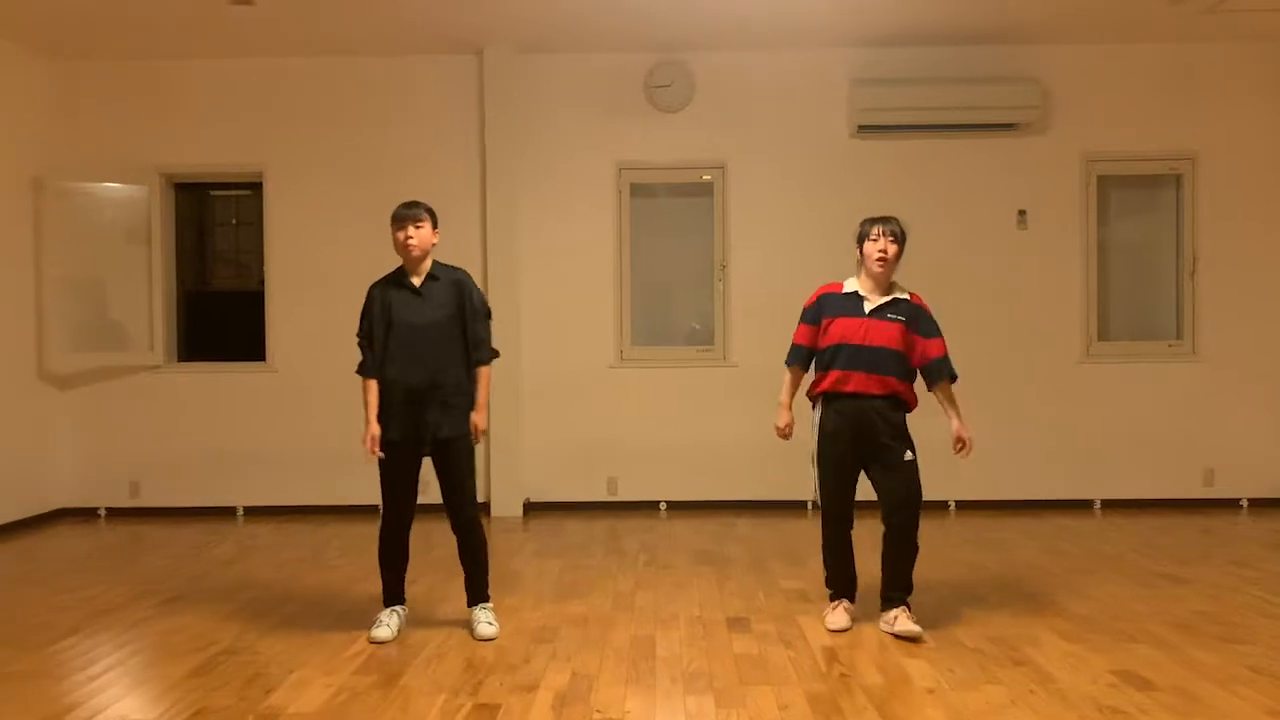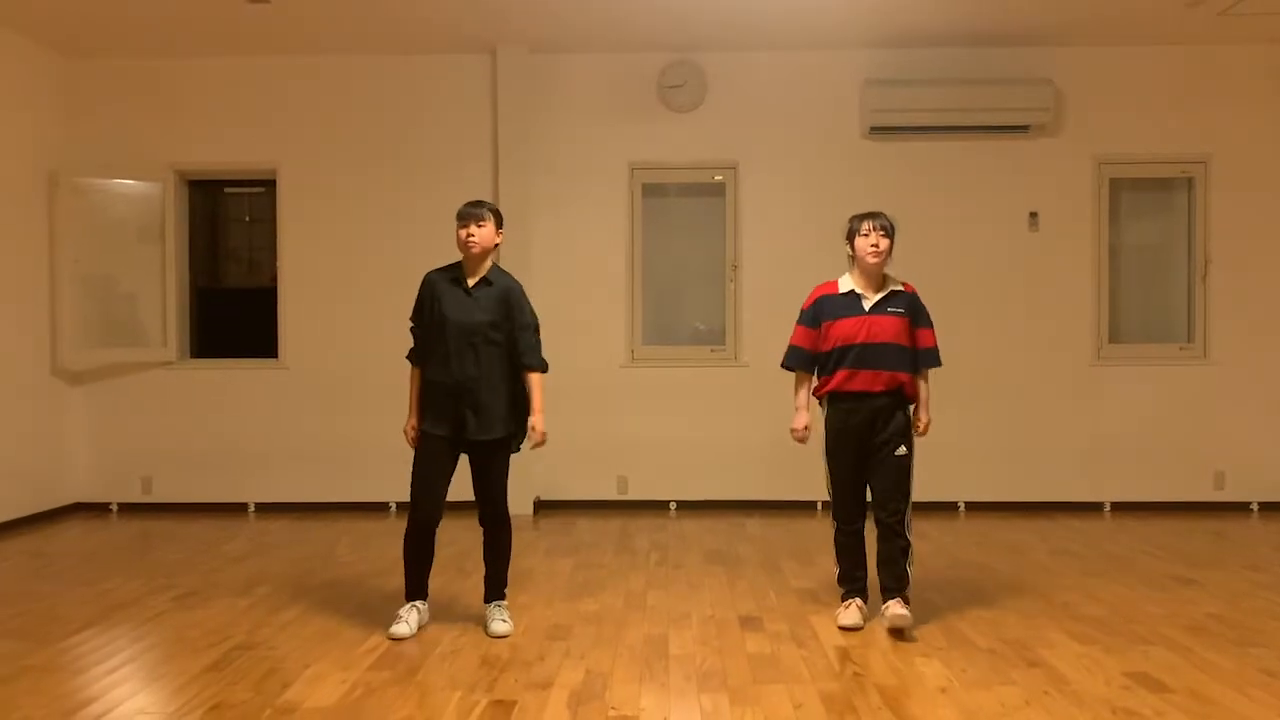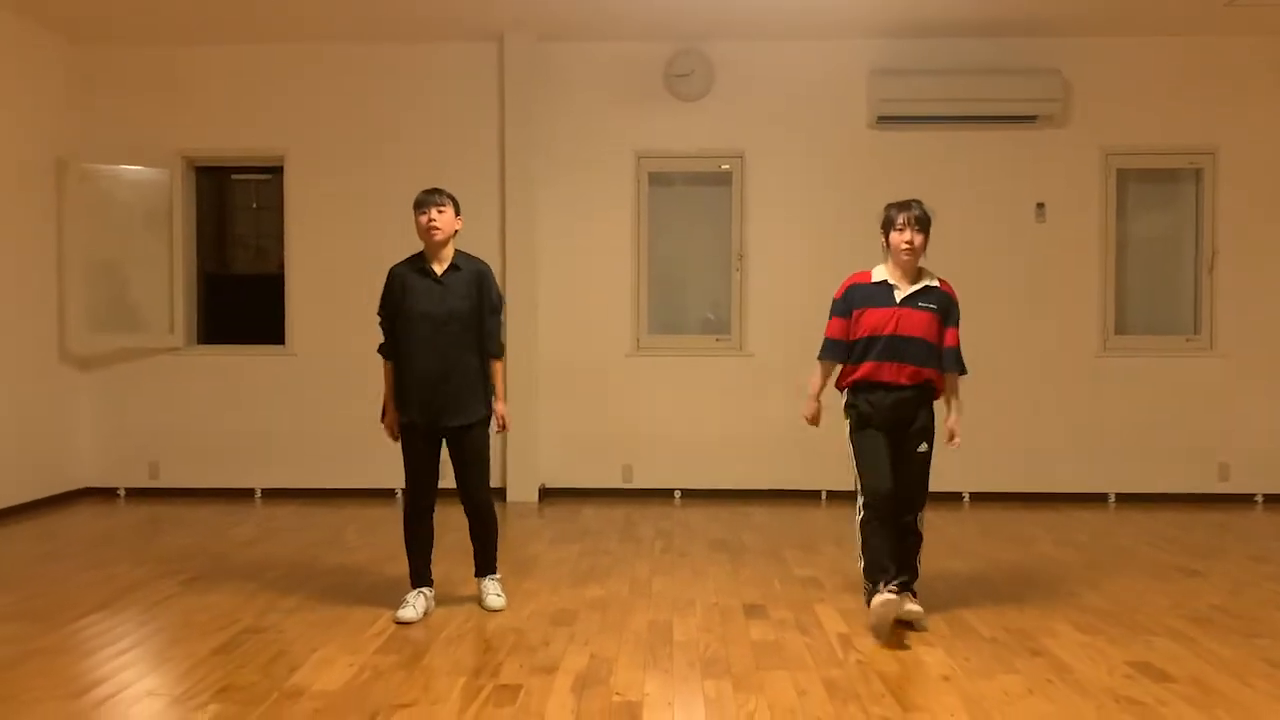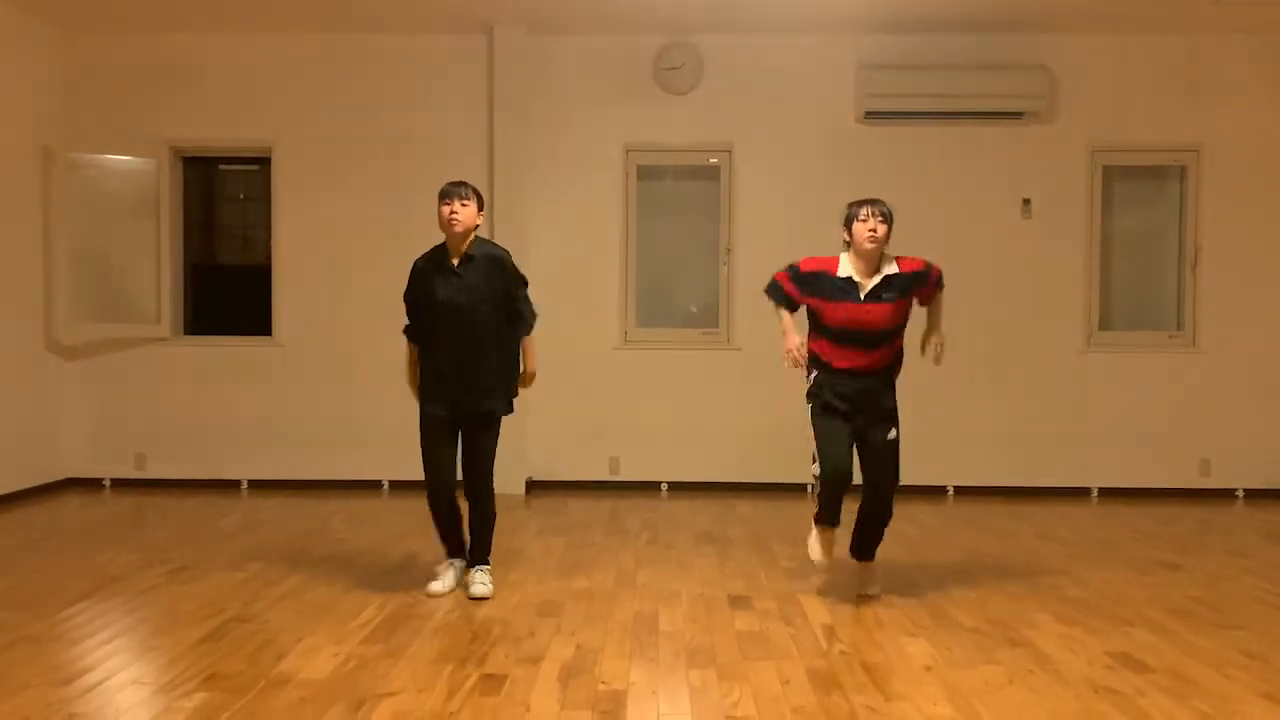
dt=1s
person 1, frame 1
left shoulder: (458, 285)
right shoulder: (381, 293)
left elbow: (481, 351)
right elbow: (370, 362)
left wrist: (480, 407)
right wrist: (371, 419)
left hip: (451, 418)
right hip: (398, 421)
left knee: (465, 515)
right knee: (396, 517)
left ankle: (480, 604)
right ankle: (393, 606)
person 1, frame 2
left shoulder: (508, 290)
right shoulder: (434, 284)
left elbow: (529, 355)
right elbow: (419, 353)
left wrist: (536, 411)
right wrist: (413, 411)
left hip: (491, 418)
right hip: (438, 416)
left knee: (494, 513)
right knee: (422, 512)
left ankle: (496, 601)
right ankle: (415, 601)
person 1, frame 3
left shoulder: (478, 274)
right shoulder: (400, 277)
left elbow: (492, 343)
right elbow: (390, 348)
left wrist: (499, 397)
right wrist: (389, 405)
left hip: (468, 405)
right hip: (416, 405)
left knee: (477, 496)
right knee: (418, 499)
left ankle: (489, 576)
right ankle: (421, 587)
person 1, frame 4
left shoulder: (497, 262)
right shoulder: (425, 268)
left elbow: (524, 320)
right elbow: (417, 329)
left wrist: (527, 367)
right wrist: (415, 378)
left hip: (486, 391)
right hip: (441, 392)
left knee: (476, 480)
right knee: (437, 483)
left ankle: (480, 564)
right ankle: (455, 557)
person 2, frame 1
left shoulder: (912, 308)
right shoulder: (827, 298)
left elbow: (936, 370)
right elbow: (800, 357)
left wrist: (955, 419)
right wrist: (786, 405)
left hip: (888, 417)
right hip: (836, 415)
left knee: (904, 512)
right knee: (835, 515)
left ankle: (896, 607)
right ankle: (839, 598)
person 2, frame 2
left shoulder: (907, 300)
right shoulder: (824, 299)
left elbow: (922, 363)
right elbow: (802, 360)
left wrist: (923, 407)
right wrist: (801, 409)
left hip: (892, 412)
right hip: (843, 411)
left knee: (893, 509)
right knee: (846, 510)
left ankle: (896, 597)
right ankle: (852, 596)
person 2, frame 3
left shoulder: (941, 295)
right shoulder: (857, 287)
left elbow: (951, 361)
right elbow: (834, 348)
left wrist: (954, 412)
right wrist: (814, 396)
left hip: (917, 406)
right hip: (868, 403)
left knee: (910, 504)
right knee: (877, 496)
left ankle: (905, 590)
right ankle: (882, 589)
person 2, frame 4
left shoulder: (905, 274)
right shoulder: (818, 273)
left elbow: (935, 281)
right elbow: (778, 287)
left wrist: (934, 329)
right wrist: (790, 333)
left hip: (878, 394)
right hip: (831, 390)
left knee: (882, 487)
right knee: (833, 468)
left ankle: (865, 557)
right ankle: (825, 522)
